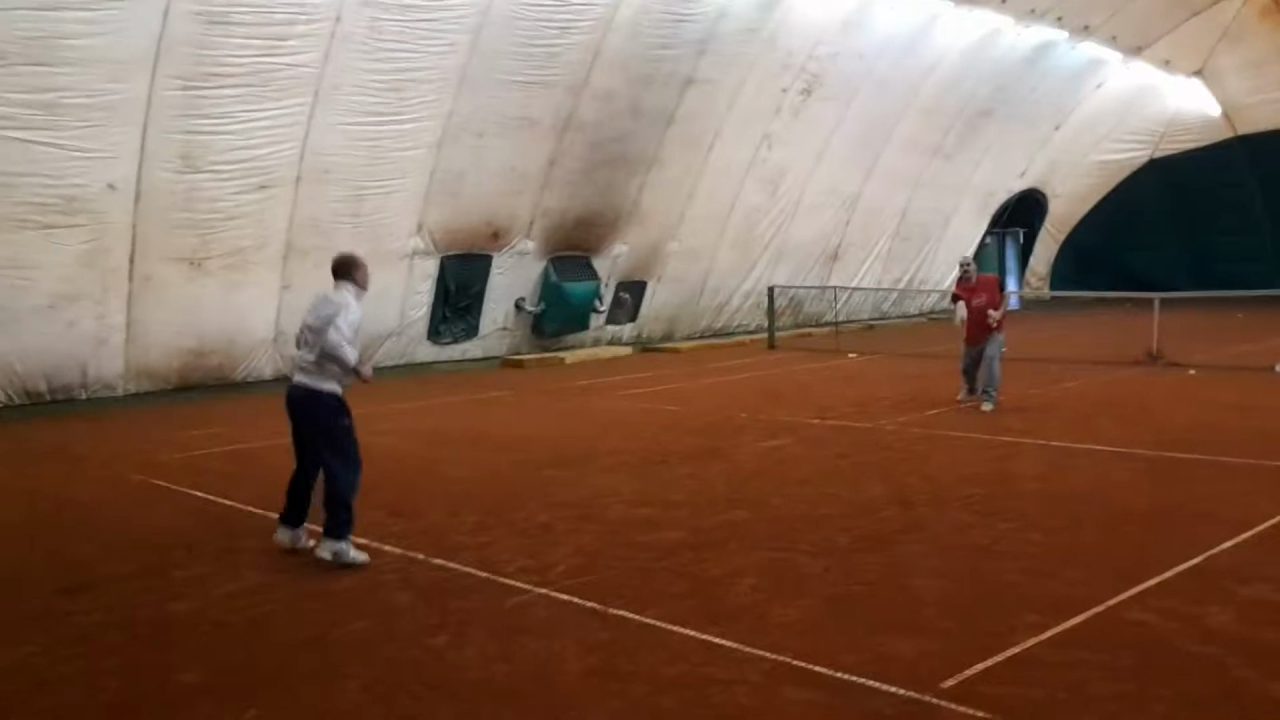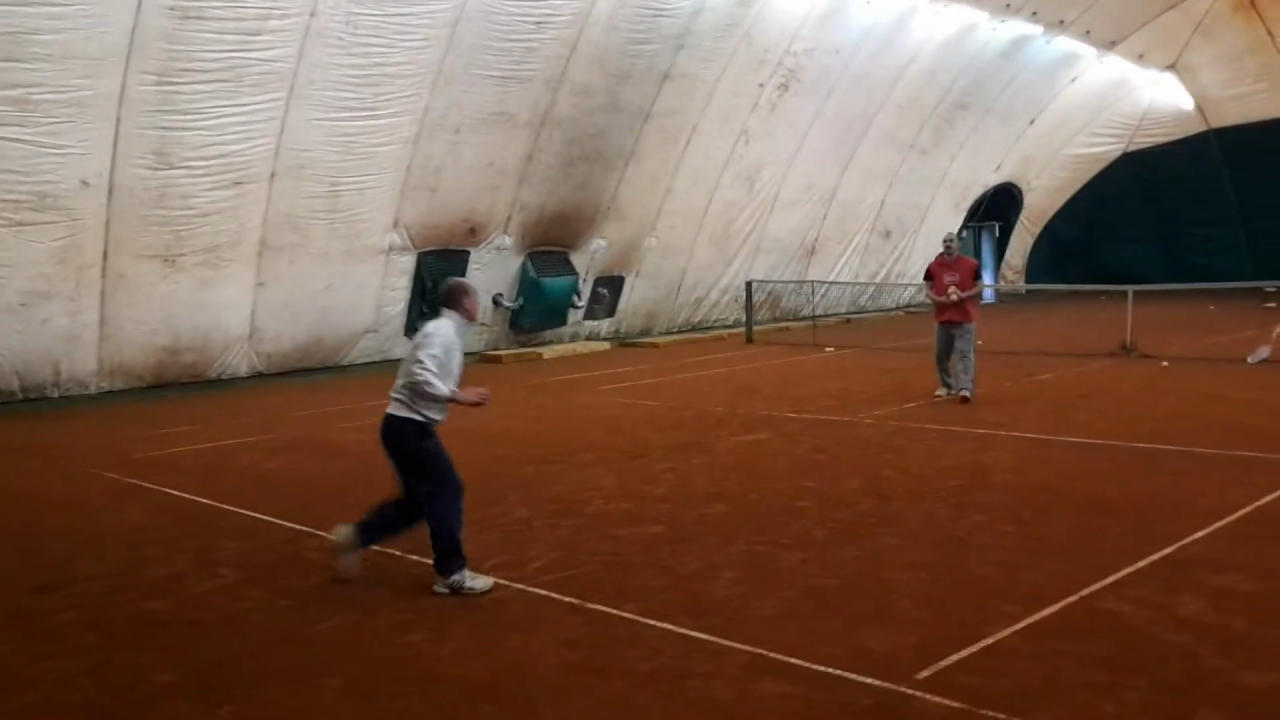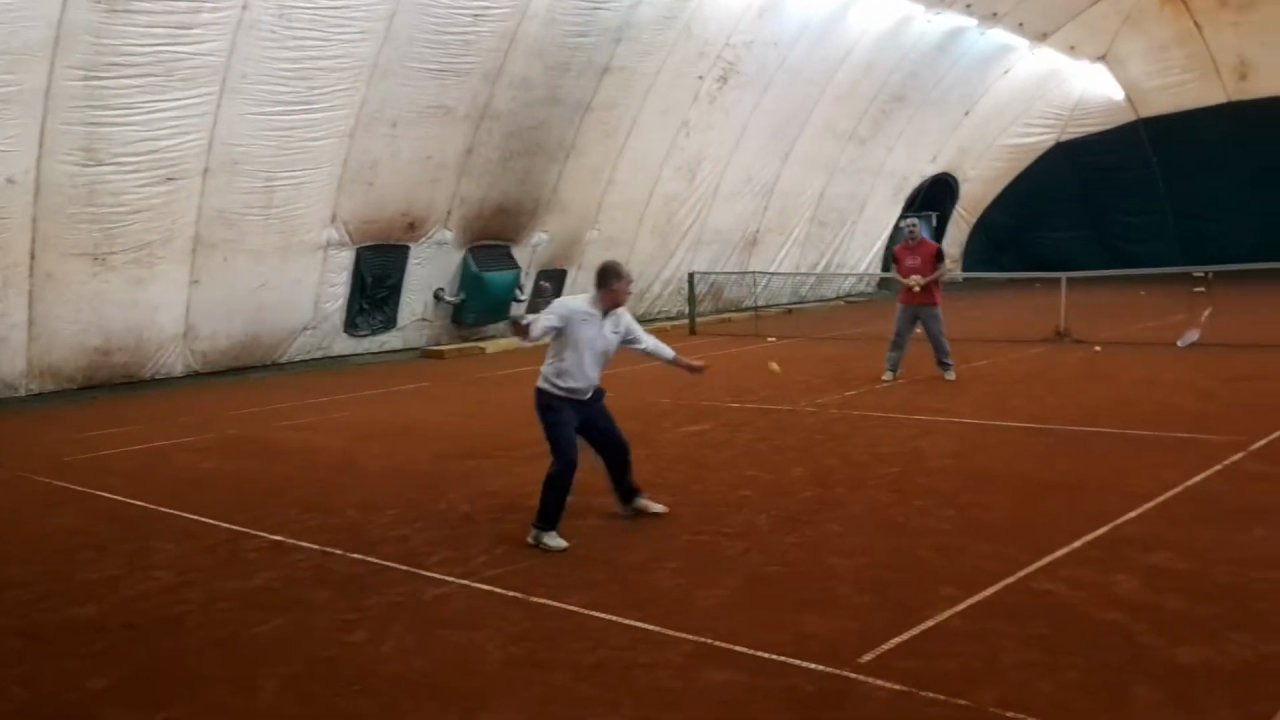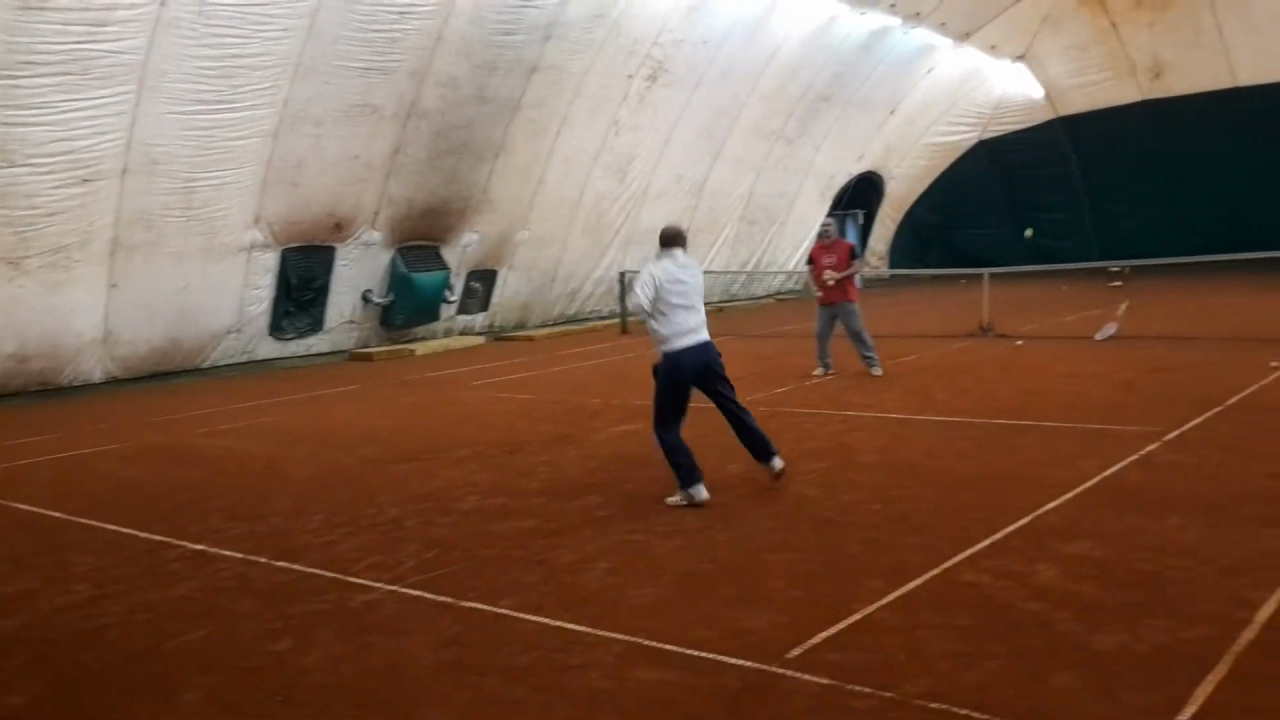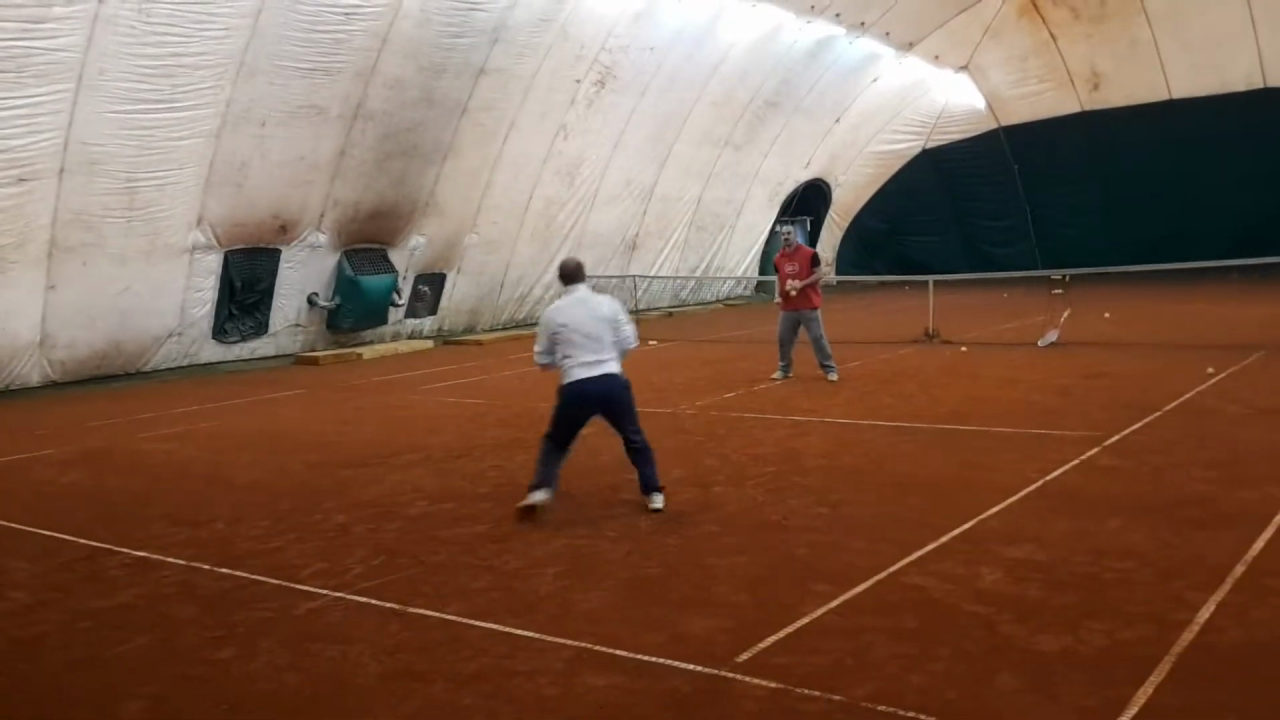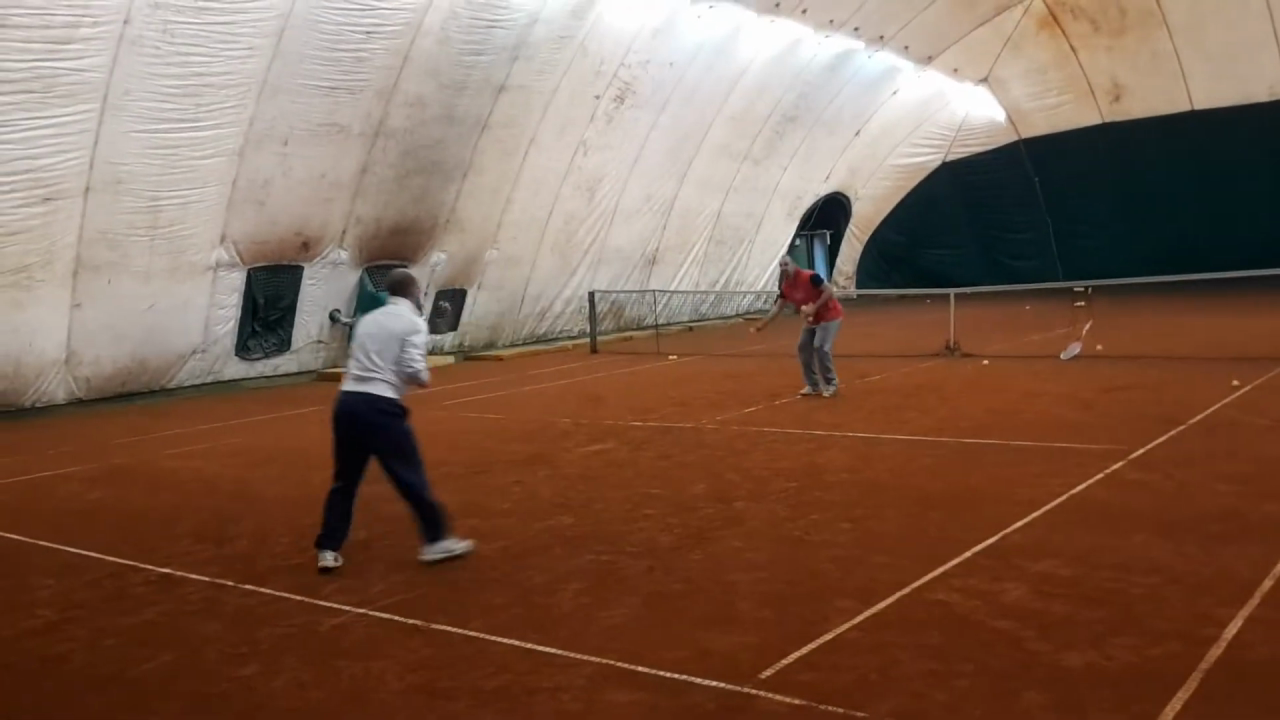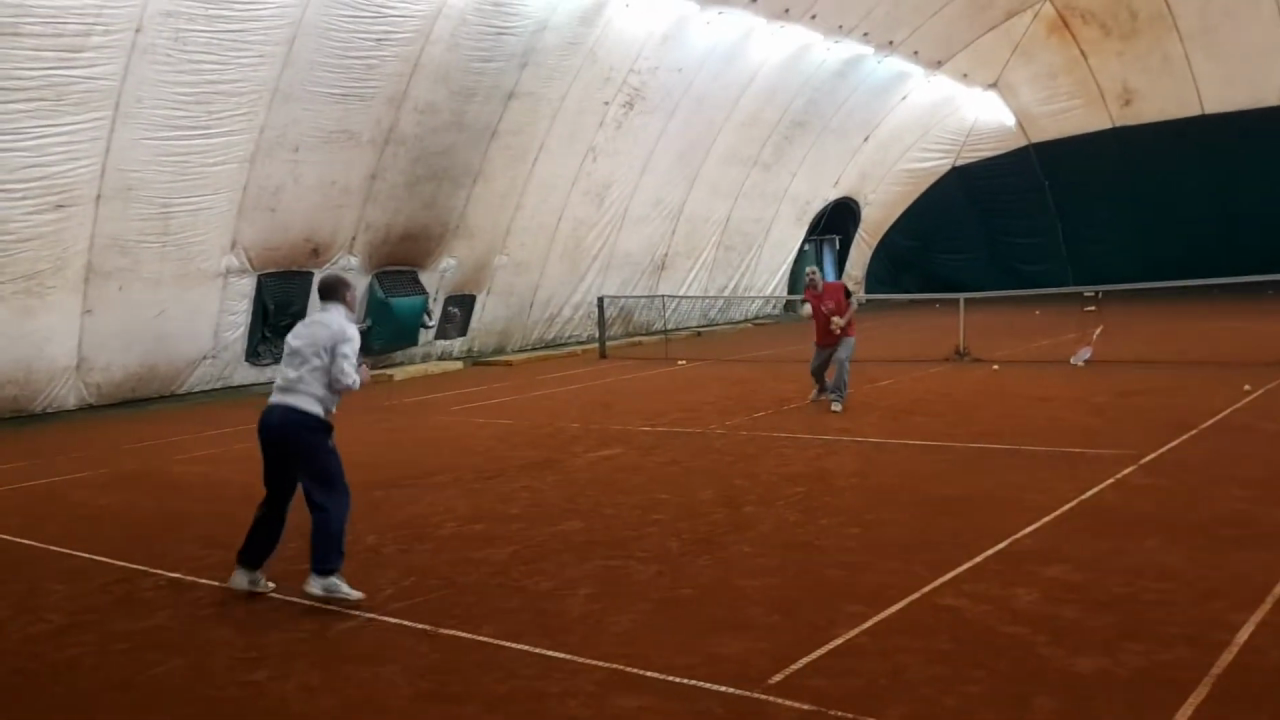
dt=0.7s
person 1, frame 1
left shoulder: (321, 302)
right shoulder: (349, 306)
left elbow: (302, 341)
right elbow: (333, 343)
right wrist: (357, 369)
left hip: (298, 389)
right hip: (322, 396)
left knee: (308, 463)
right knee: (344, 465)
left ankle: (290, 529)
right ankle: (336, 541)
person 1, frame 2
left shoulder: (451, 334)
right shoulder: (440, 333)
right elbow: (421, 380)
left wrist: (462, 394)
right wrist: (460, 396)
left hip: (415, 426)
right hip: (408, 427)
left knee: (419, 497)
right knee: (447, 493)
left ankle: (354, 536)
right ankle: (452, 574)
person 1, frame 3
left shoulder: (621, 319)
right shoulder: (567, 307)
left elbow: (646, 342)
right elbow: (534, 332)
left wrist: (683, 362)
right wrist: (524, 331)
left hip: (587, 397)
right hip: (554, 398)
left knee: (617, 448)
right knee: (566, 461)
left ankle: (630, 499)
right ankle: (542, 530)
person 1, frame 4
left shoulder: (652, 271)
right shoulder: (694, 268)
left elbow: (640, 305)
left wrist: (647, 313)
left hip: (676, 359)
right hip: (705, 351)
left knee: (666, 427)
right knee: (732, 408)
left ankle: (693, 488)
right ankle: (771, 459)
person 1, frame 5
left shoulder: (551, 313)
right shoulder: (609, 304)
left elbow: (542, 360)
right elbow: (628, 343)
left hip: (576, 388)
right hip: (611, 382)
left knee: (554, 443)
right knee: (635, 440)
left ankle: (539, 492)
right ankle: (654, 494)
person 1, frame 6
left shoulder: (366, 320)
right shoulder: (414, 323)
right elbow: (413, 368)
right wrist: (423, 379)
left hip: (347, 402)
right hip: (380, 406)
left knee: (345, 481)
right knee: (410, 478)
left ankle: (328, 550)
right ankle: (438, 541)
person 1, frame 7
left shoulder: (301, 328)
right shoulder: (345, 330)
right elbow: (342, 380)
right wrist: (360, 379)
left hip: (273, 415)
right hip: (304, 421)
left knee: (276, 499)
right knee: (331, 499)
left ankle: (248, 572)
right ankle: (325, 577)
